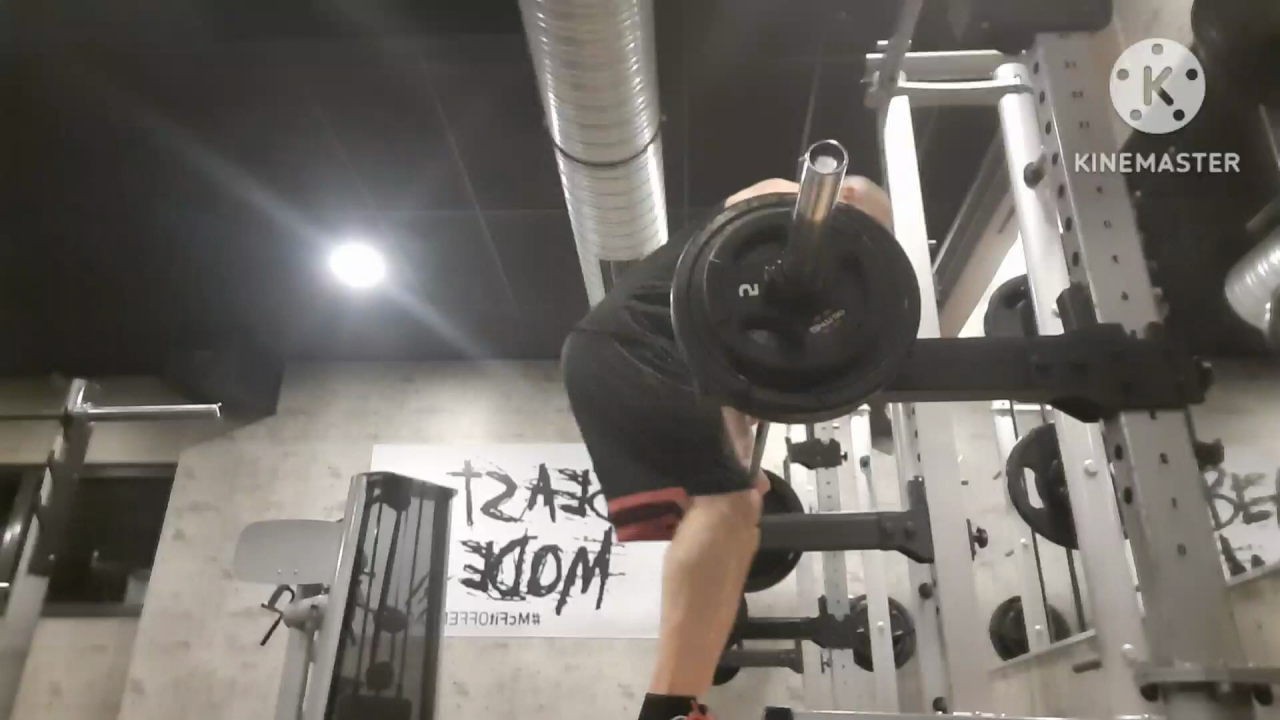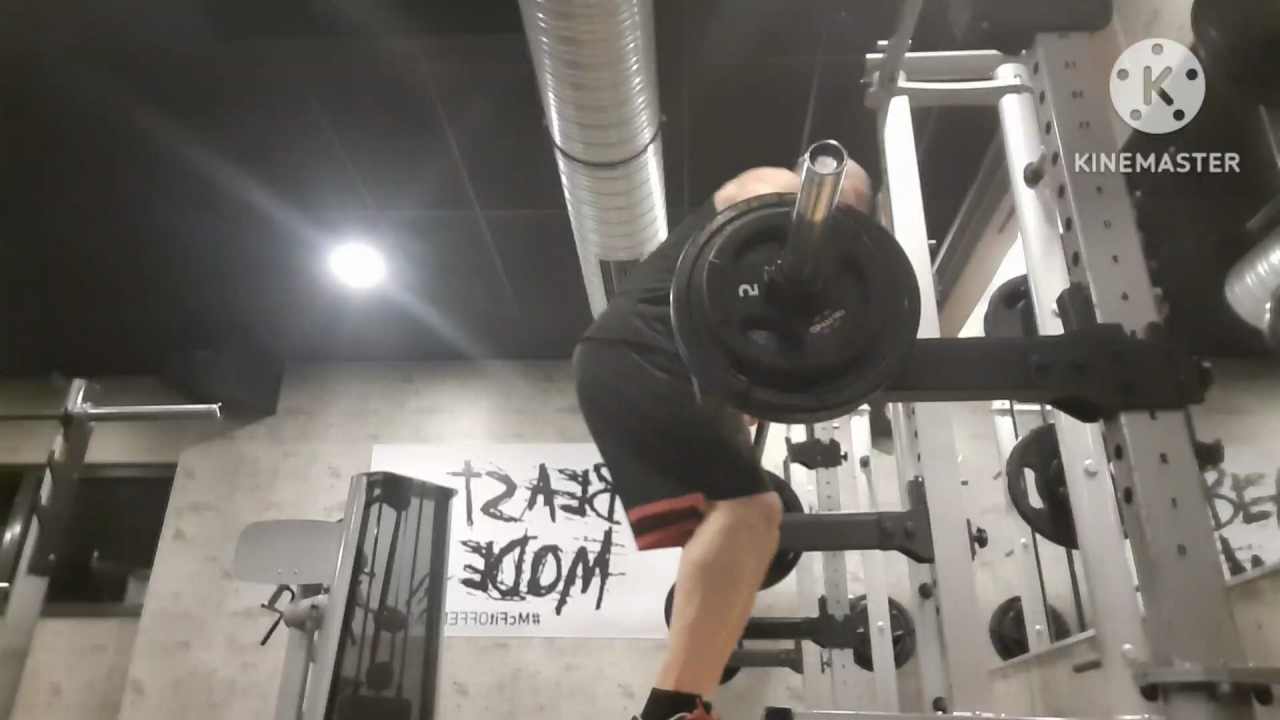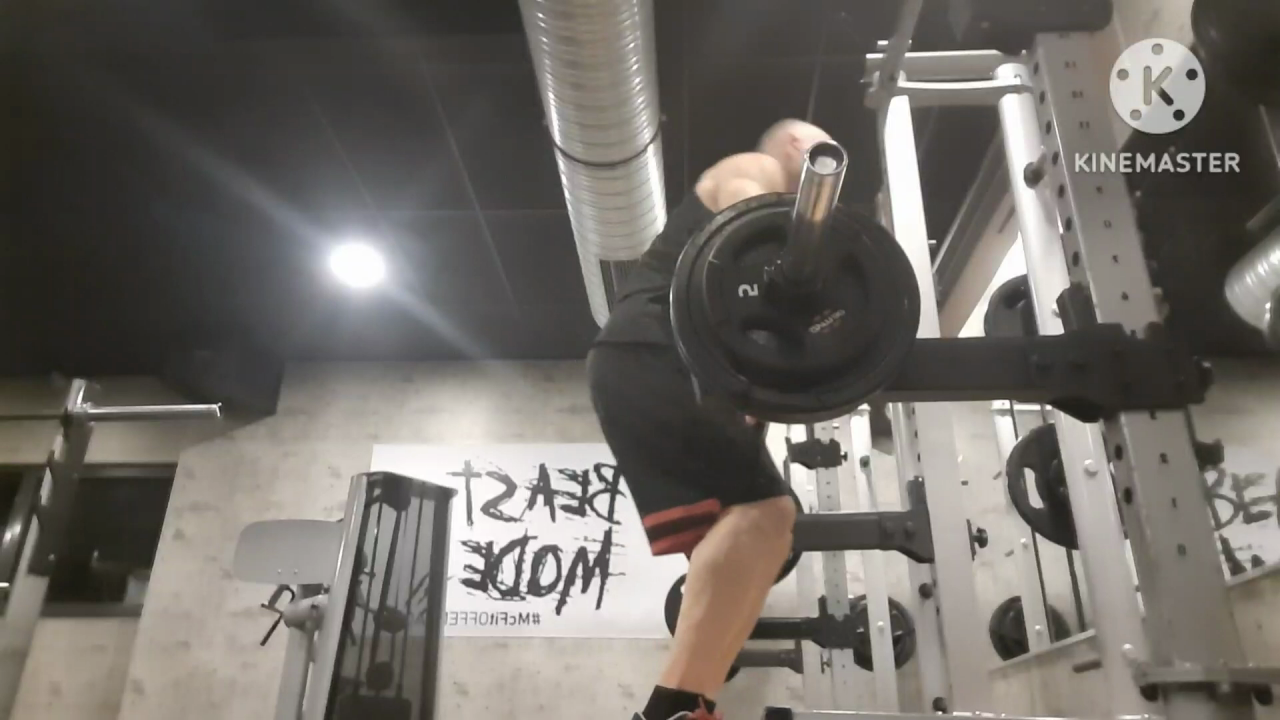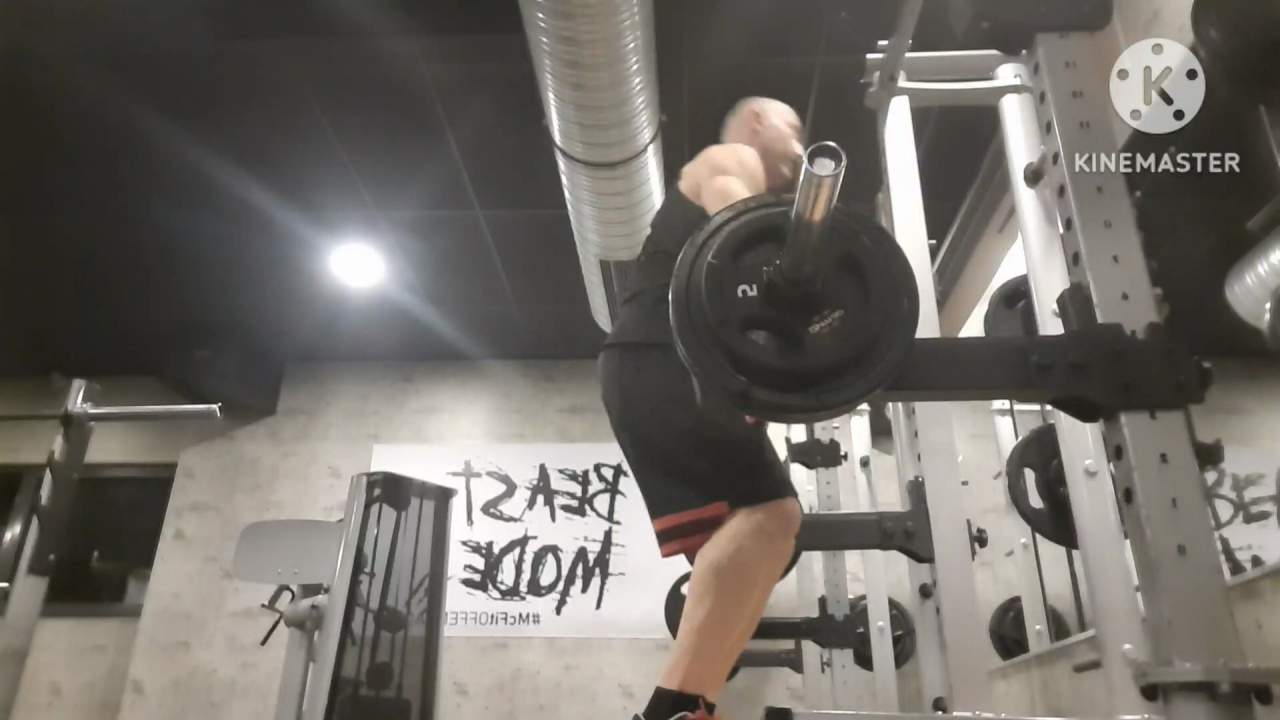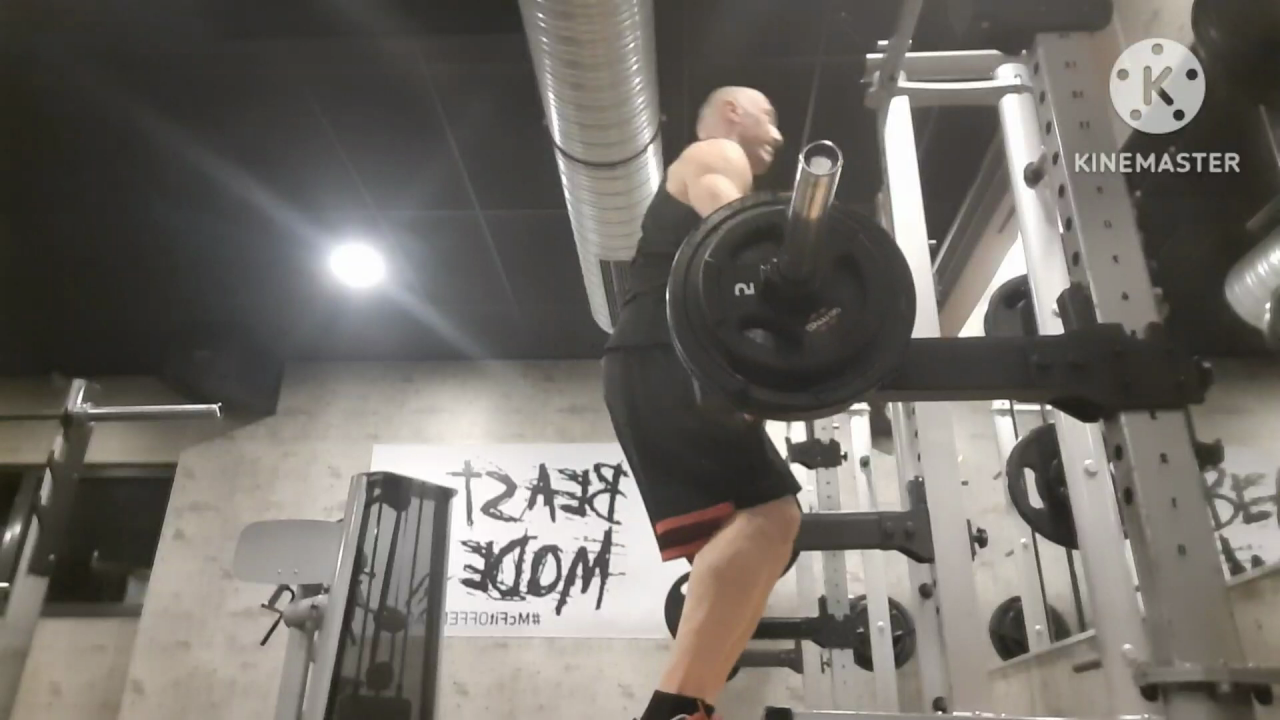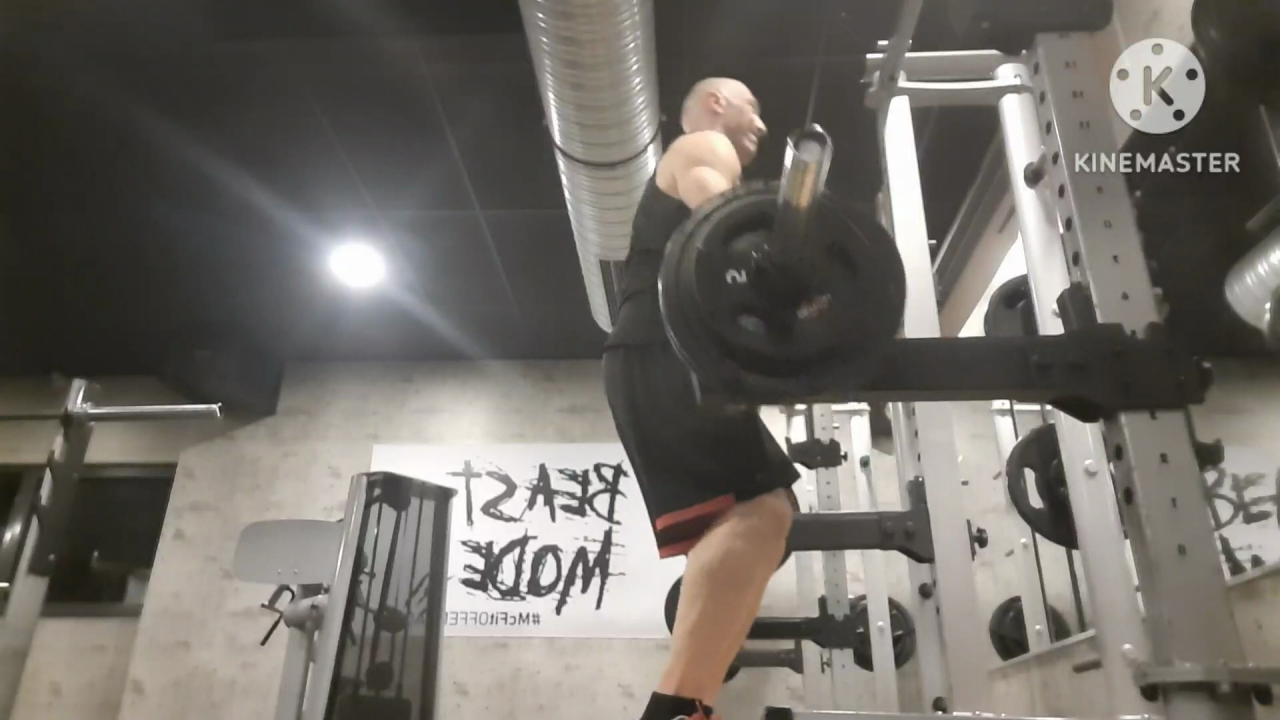
dt=0.1s
person 1, frame 1
right shoulder: (792, 202)
left wrist: (738, 446)
left hip: (629, 359)
right hip: (621, 352)
left knee: (728, 509)
right knee: (727, 506)
person 1, frame 2
right shoulder: (779, 190)
left wrist: (739, 439)
left hip: (631, 365)
right hip: (634, 358)
left knee: (742, 510)
right knee: (749, 505)
person 1, frame 3
left shoulder: (753, 201)
right shoulder: (754, 171)
left wrist: (737, 416)
left hip: (659, 366)
right hip: (646, 363)
left knee: (742, 530)
right knee: (762, 511)
person 1, frame 4
left shoulder: (726, 189)
right shoulder: (734, 164)
left wrist: (740, 403)
left hip: (662, 372)
right hip: (656, 364)
left knee: (750, 524)
right knee: (769, 513)
person 1, frame 5
left shoulder: (718, 177)
right shoulder: (717, 157)
left hip: (671, 371)
right hip: (660, 365)
left knee: (747, 534)
right knee: (768, 516)
person 1, frame 6
left shoulder: (709, 171)
right shoulder: (704, 151)
left hip: (672, 366)
right hip: (661, 362)
left knee: (745, 531)
right knee: (759, 514)
